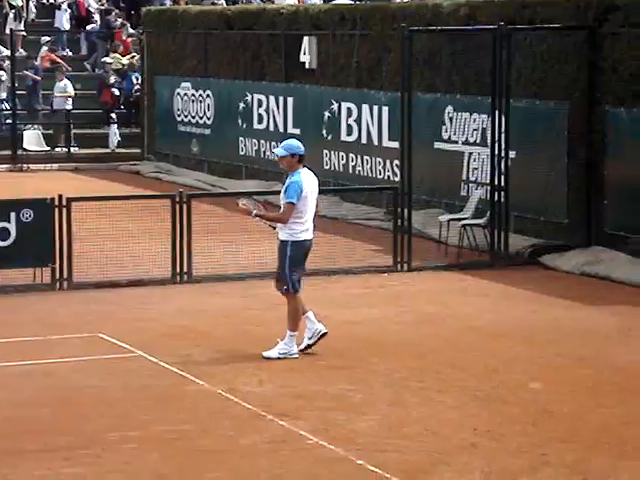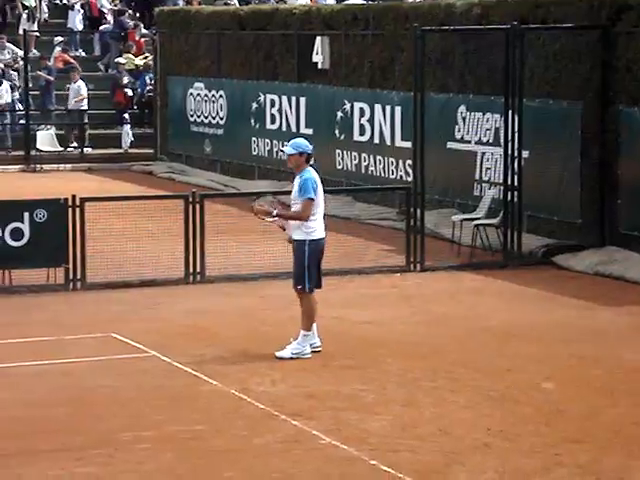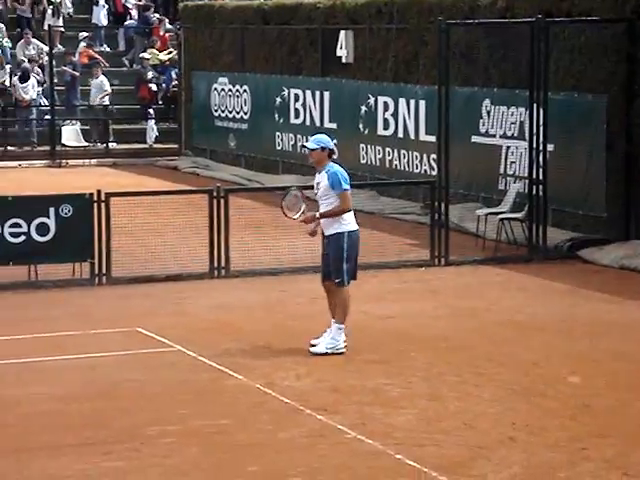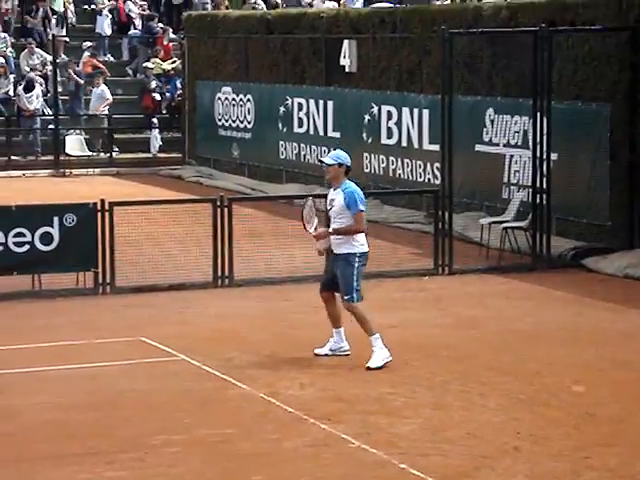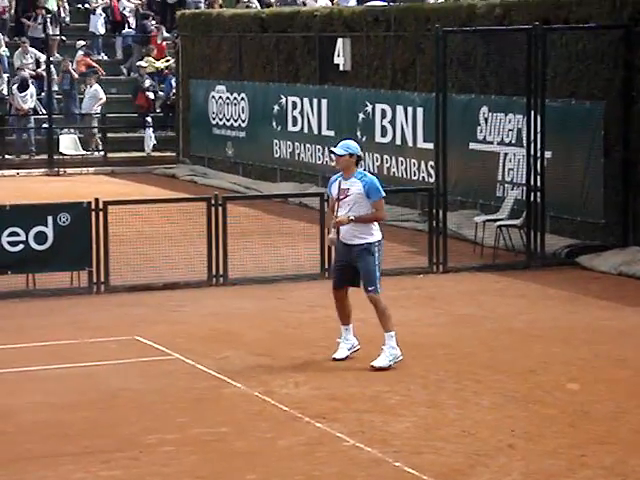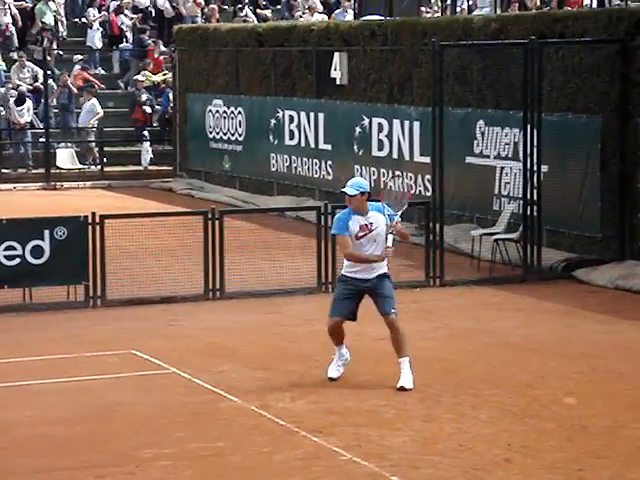
dt=0.3s
person 1, frame 1
left shoulder: (294, 182)
right shoulder: (309, 176)
left elbow: (283, 218)
right elbow: (313, 209)
left wrist: (255, 213)
left hip: (293, 241)
right hip: (302, 238)
left knee: (291, 292)
right knee: (286, 287)
left ankle: (289, 345)
right ankle: (313, 326)
person 1, frame 2
left shoulder: (306, 179)
right shoulder: (306, 176)
left elbow: (305, 214)
left wrist: (273, 212)
right wrist: (293, 228)
left hip: (308, 241)
right hip: (304, 239)
left knee: (306, 291)
right knee: (303, 290)
left ankle: (302, 345)
right ankle: (312, 338)
person 1, frame 3
left shoulder: (335, 173)
right shoulder: (319, 175)
left elbow: (346, 206)
left wrist: (316, 216)
right wrist: (316, 224)
left hip: (343, 234)
right hip: (331, 235)
left knee: (340, 285)
right knee: (328, 284)
left ankle: (336, 339)
right ankle: (335, 333)
person 1, frame 4
left shoulder: (352, 192)
right shoulder: (332, 192)
left elbow: (360, 227)
left wrist: (330, 232)
right wrist: (326, 241)
left hip: (352, 254)
right hip: (336, 253)
left knee: (351, 303)
right knee: (327, 294)
left ankle: (380, 350)
right ankle: (338, 342)
person 1, frame 5
left shoulder: (368, 182)
right shoulder: (334, 181)
left elbow: (381, 215)
left wrist: (350, 219)
right wrist: (334, 230)
left hip: (367, 245)
right hip: (344, 244)
left knee: (373, 296)
right knee: (339, 293)
left ankle: (392, 349)
right ankle: (348, 340)
person 1, frame 6
left shoulder: (381, 210)
right shoulder: (341, 219)
left elbow: (404, 236)
right elbow: (349, 254)
left wrist: (399, 232)
right wrist: (378, 257)
left hip: (379, 276)
right hip: (350, 278)
left knee: (392, 320)
right knee: (334, 323)
left ankle: (405, 371)
right ankle: (341, 353)
